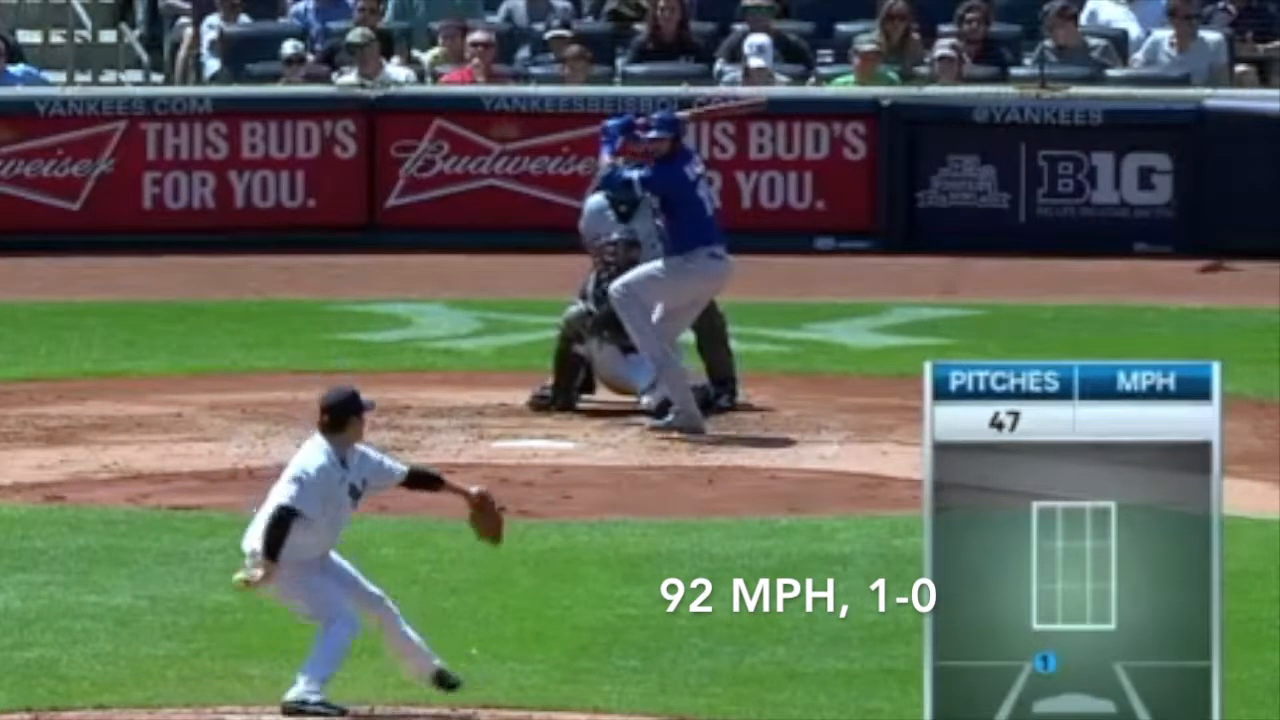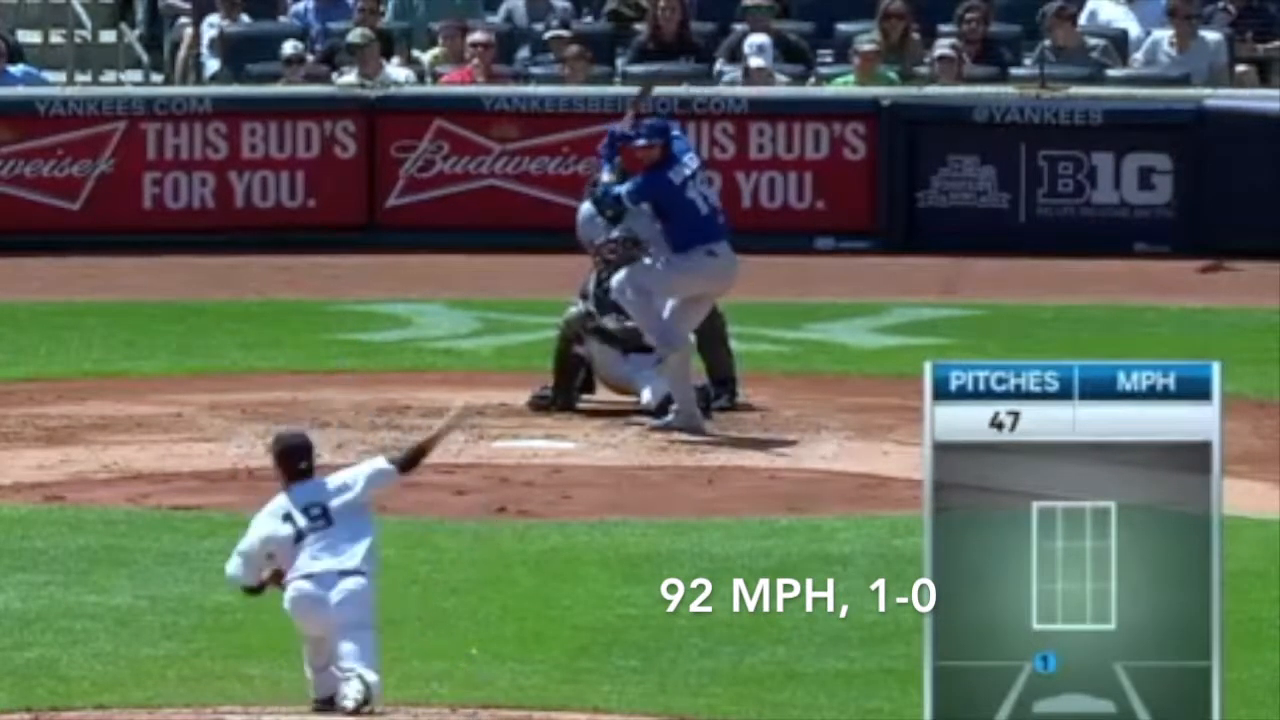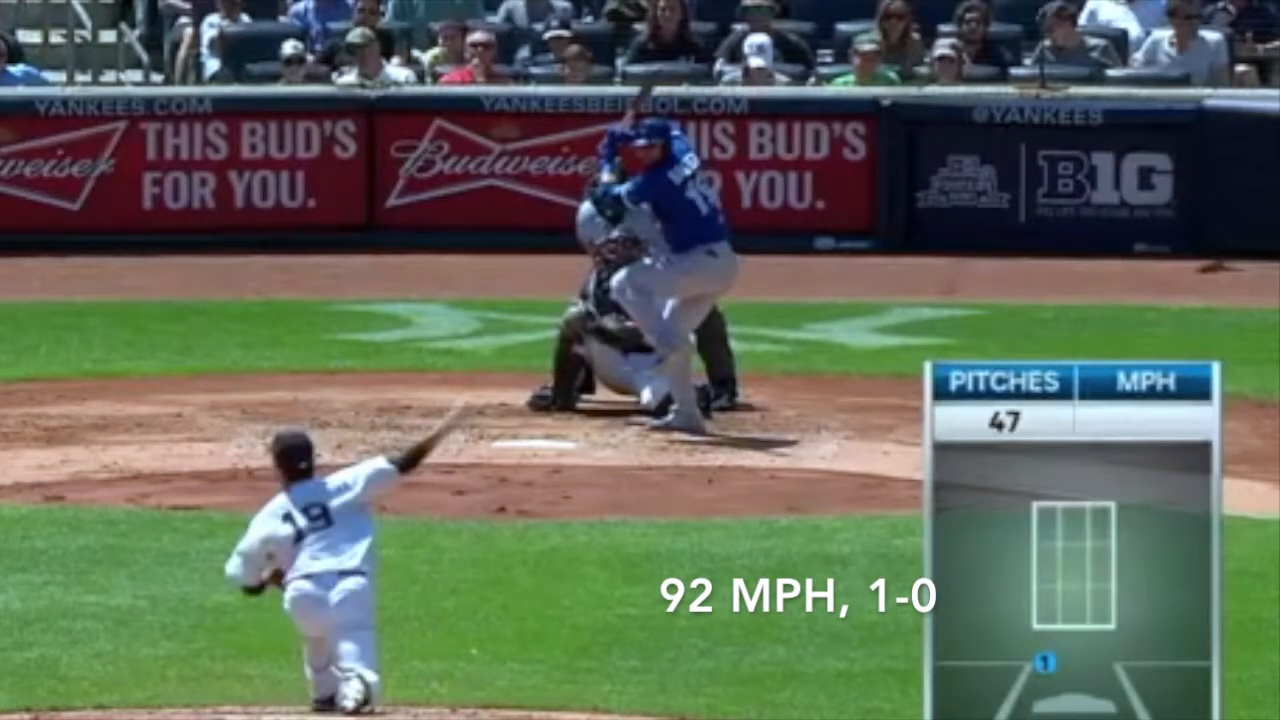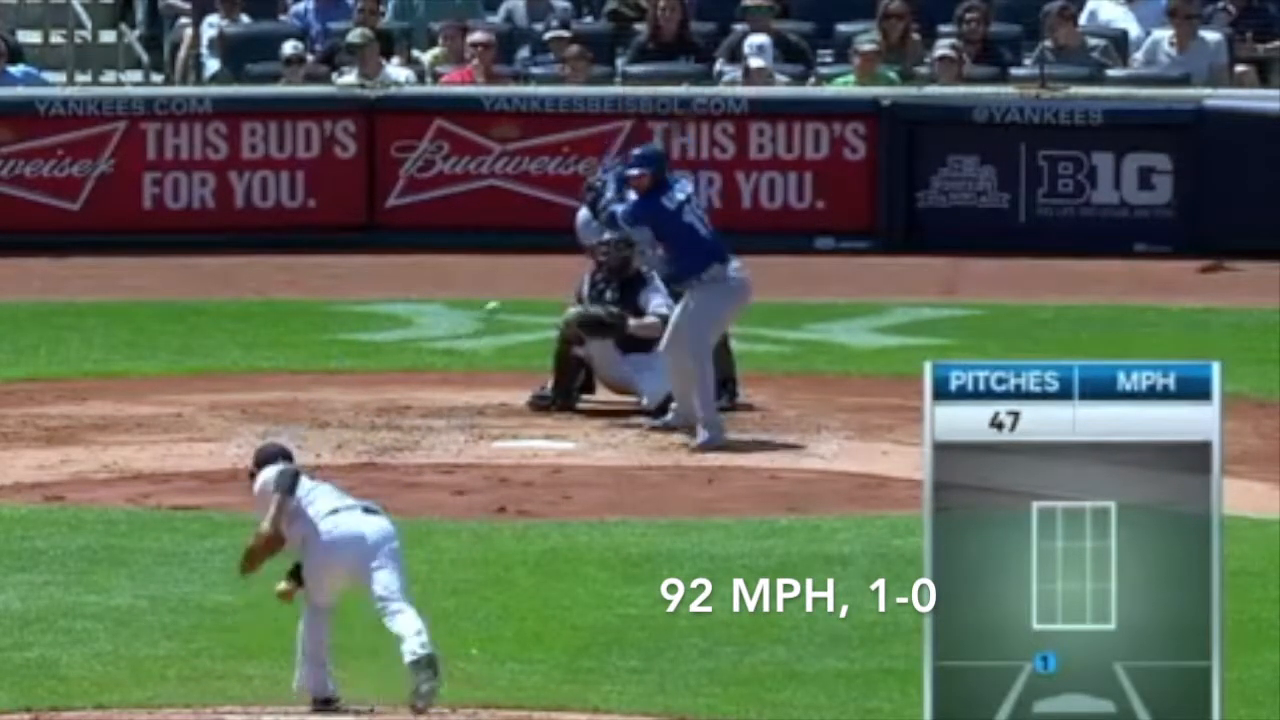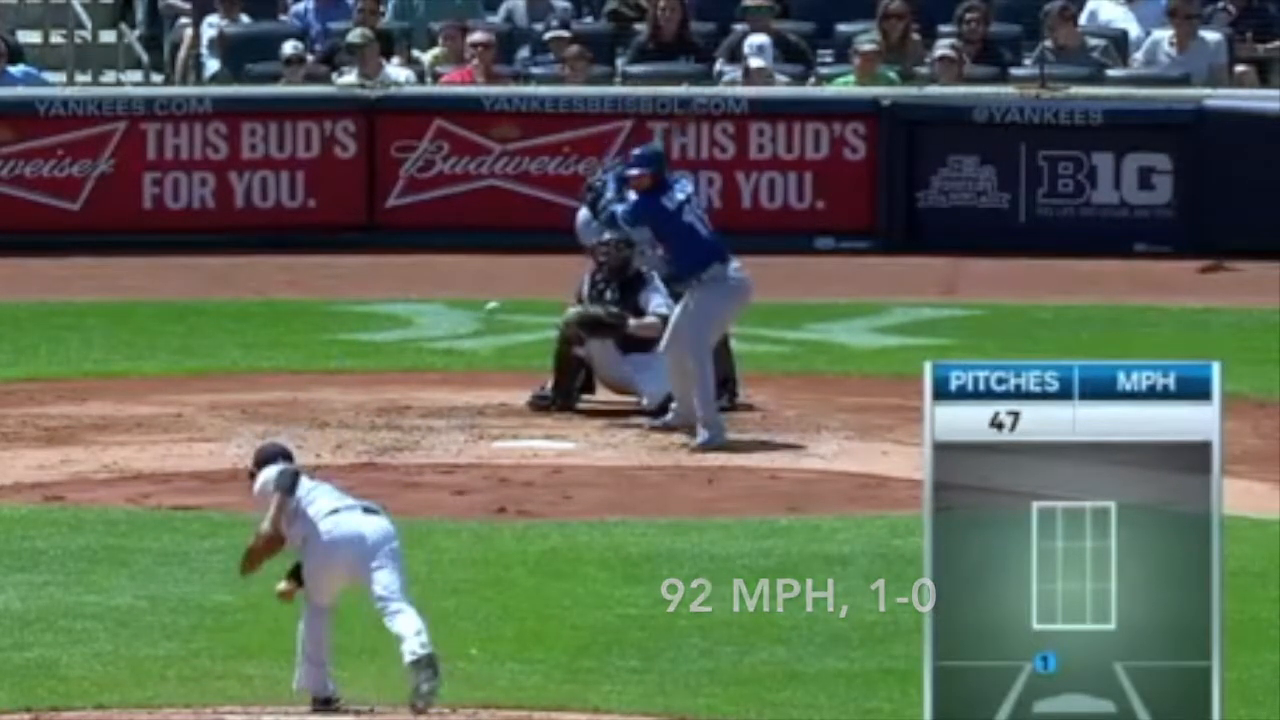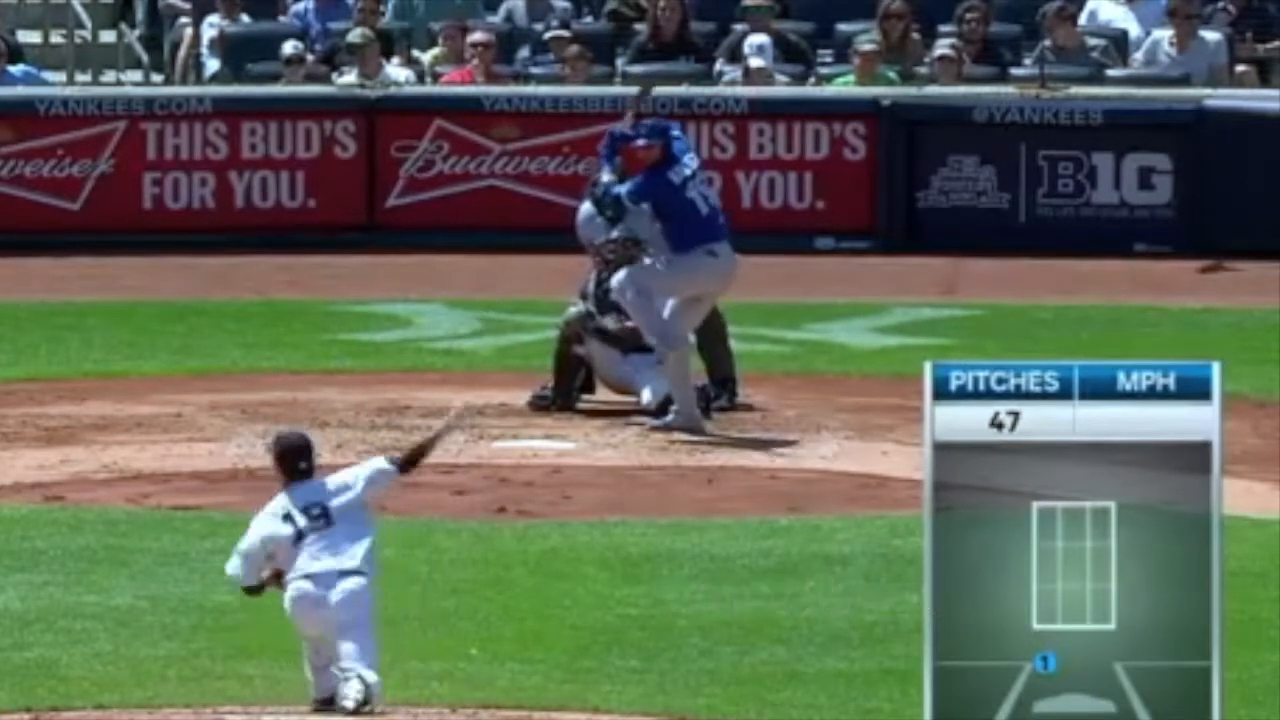
dt=0.4s
person 1, frame 1
left shoulder: (667, 172)
right shoulder: (686, 158)
left elbow: (611, 180)
left hip: (701, 263)
right hip: (710, 263)
left knee: (622, 291)
right knee: (660, 333)
left ankle: (662, 369)
right ankle: (686, 414)
person 1, frame 2
left shoulder: (653, 180)
right shoulder: (685, 152)
left elbow: (606, 198)
right elbow: (670, 130)
left wrist: (608, 160)
right wrist: (629, 134)
left hip: (702, 262)
right hip: (721, 262)
left knee: (624, 282)
right knee: (671, 332)
left ankle: (668, 343)
right ankle: (686, 413)
person 1, frame 3
left shoulder: (653, 180)
right shoulder: (685, 152)
left elbow: (607, 199)
right elbow: (670, 128)
left wrist: (608, 160)
right wrist: (630, 132)
left hip: (702, 260)
right hip: (721, 261)
left knee: (623, 283)
right knee: (672, 331)
left ankle: (670, 345)
right ankle: (685, 413)
person 1, frame 4
left shoulder: (648, 206)
right shoulder: (680, 185)
left elbow: (612, 217)
left wrist: (614, 188)
left hip: (720, 283)
right hip: (702, 284)
left knee: (695, 347)
right knee: (673, 349)
left ankle: (711, 429)
right ankle: (685, 413)
person 1, frame 5
left shoulder: (648, 205)
right shoulder: (681, 184)
left elbow: (612, 216)
left wrist: (613, 186)
left hip: (720, 282)
right hip: (703, 284)
left knee: (695, 348)
right knee: (673, 349)
left ankle: (711, 429)
right ankle: (684, 413)
person 1, frame 6
left shoulder: (654, 180)
right shoulder: (685, 152)
left elbow: (607, 200)
right elbow: (672, 130)
left wrist: (608, 162)
right wrist: (628, 135)
left hip: (702, 262)
right hip: (720, 262)
left knee: (624, 282)
right knee: (672, 333)
left ankle: (667, 344)
right ankle: (686, 414)
person 2, frame 1
left shoulder: (359, 459)
right shoulder: (316, 466)
left elbow: (408, 476)
right elbow: (283, 515)
left wrist: (463, 490)
right wrist: (266, 567)
left hip: (313, 556)
right hip: (281, 560)
left knee: (377, 604)
right knee: (345, 621)
left ankle: (426, 667)
person 2, frame 2
left shoulder: (267, 519)
right shoulder: (346, 484)
left elbow: (245, 581)
right elbow: (403, 462)
left wrist: (273, 576)
right wrist: (441, 431)
left hip: (302, 597)
right hip: (353, 590)
left knee: (318, 628)
left ankle: (325, 693)
right ankle: (357, 683)
person 2, frame 3
left shoulder: (267, 518)
right shoulder: (350, 480)
left elbow: (245, 580)
right elbow: (401, 462)
left wrist: (275, 573)
right wrist: (442, 429)
left hip: (305, 597)
right hip: (354, 595)
left knee: (317, 627)
left ankle: (326, 694)
right ankle: (360, 687)
person 2, frame 4
left shoulder: (270, 478)
right shoulder: (314, 487)
left elbow: (289, 475)
left wrist: (270, 521)
right wrist: (294, 581)
left hip: (334, 531)
right hip: (379, 527)
left knee: (316, 608)
right knee: (393, 602)
left ankle: (321, 692)
right ankle: (419, 655)
person 2, frame 5
left shoulder: (271, 478)
right shoulder: (314, 488)
left elbow: (289, 475)
left wrist: (272, 519)
right wrist: (294, 581)
left hip: (335, 532)
right hip: (379, 527)
left knee: (316, 609)
right knee: (393, 603)
left ankle: (321, 692)
right ankle: (419, 655)
person 2, frame 6
left shoulder: (268, 518)
right shoulder: (343, 484)
left elbow: (248, 584)
right elbow: (401, 463)
left wrist: (277, 575)
right wrist: (440, 433)
left hip: (304, 599)
right hip: (352, 592)
left knee: (316, 627)
left ankle: (325, 693)
right ankle: (357, 686)
person 3, frame 1
left shoulder: (650, 285)
right shoulder: (596, 280)
left elbow: (660, 336)
left hip: (646, 361)
right hip: (609, 362)
left knee: (659, 402)
right knee: (575, 317)
left ankle: (704, 393)
right ankle: (561, 391)
person 3, frame 2
left shoulder: (652, 283)
right shoulder: (597, 280)
left elbow: (665, 334)
left wrist: (631, 329)
left hip: (648, 360)
right hip: (613, 361)
left knee: (661, 400)
right knee: (576, 319)
left ankle: (700, 394)
right ankle: (563, 391)
person 3, frame 3
left shoulder: (651, 283)
right shoulder: (596, 280)
left elbow: (666, 332)
left wrist: (632, 330)
left hip: (648, 362)
right hip: (613, 365)
left knee: (660, 401)
left ankle: (699, 394)
right ankle: (563, 392)
person 3, frame 4
left shoulder: (647, 282)
right shoulder: (592, 281)
left elbow: (662, 324)
left wrist: (627, 324)
left hip: (649, 362)
right hip: (615, 370)
left knee: (662, 400)
right ankle: (563, 392)
person 3, frame 5
left shoulder: (646, 282)
right shoulder: (592, 281)
left elbow: (663, 324)
left wrist: (627, 324)
left hip: (648, 362)
right hip: (614, 368)
left knee: (661, 400)
right ankle: (563, 391)
person 3, frame 6
right shoulder: (596, 280)
left wrist: (633, 329)
left hip: (649, 362)
right hip: (615, 367)
left knee: (661, 401)
left ankle: (704, 394)
right ankle: (563, 392)
